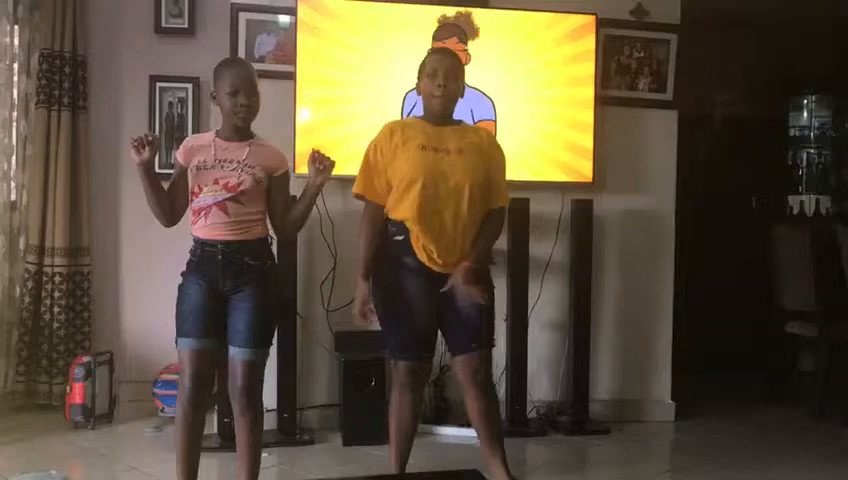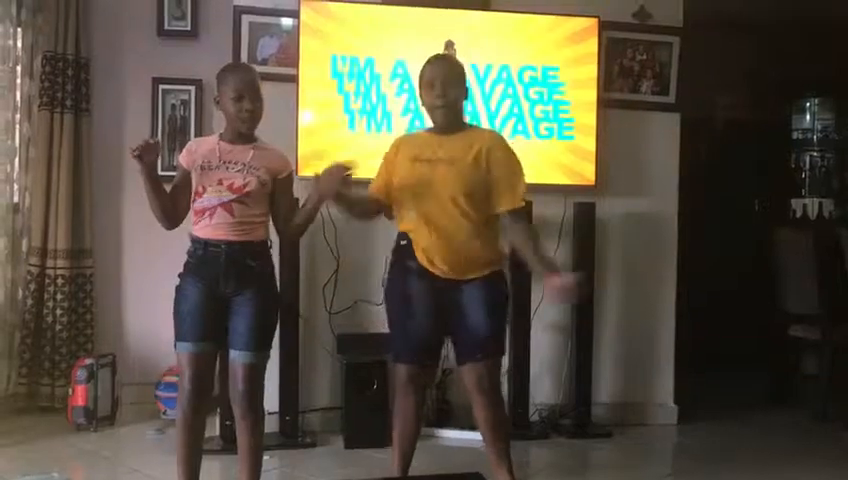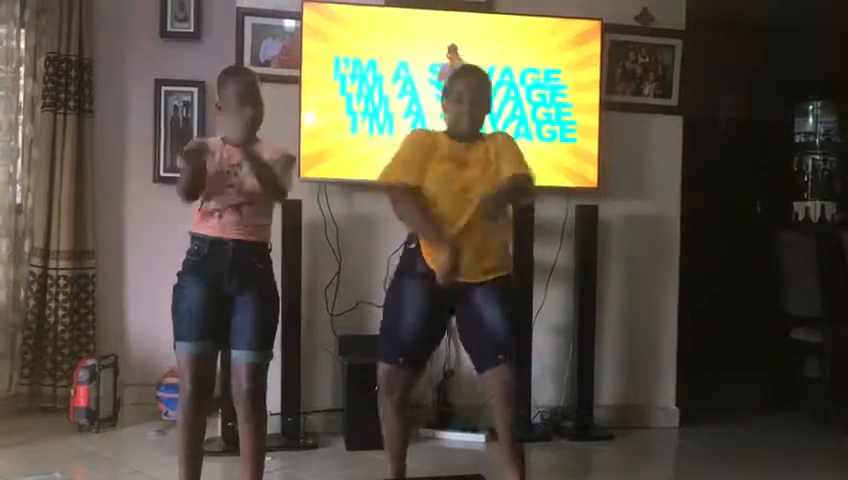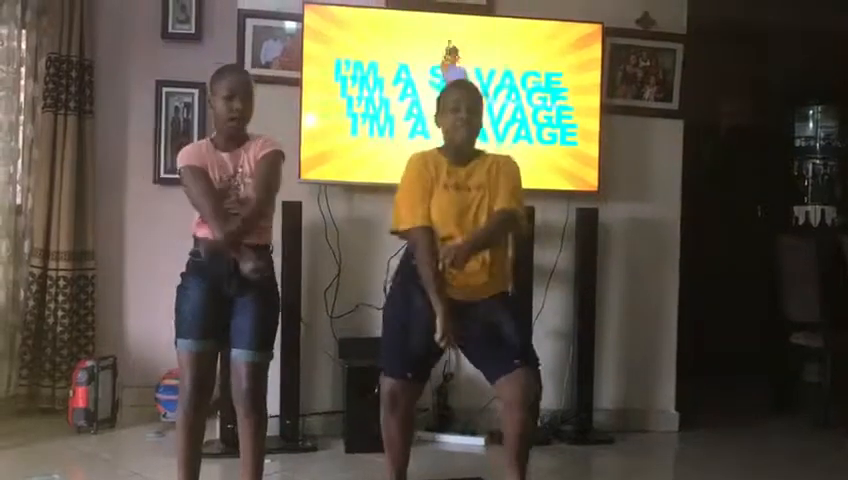
dt=0.3s
person 1, frame 1
left shoulder: (483, 142)
right shoulder: (394, 136)
left elbow: (494, 213)
right elbow: (373, 211)
left wrist: (471, 266)
right wrist: (364, 279)
left hip: (466, 271)
right hip: (406, 265)
left knee: (475, 371)
right knee: (408, 370)
person 1, frame 2
left shoulder: (490, 145)
right shoulder: (403, 148)
left elbow: (510, 216)
right elbow: (376, 205)
left wrist: (547, 269)
right wrist: (339, 194)
left hip: (478, 276)
right hip: (416, 270)
left knee: (482, 379)
right knee: (409, 376)
person 1, frame 3
left shoulder: (501, 145)
right shoulder: (421, 142)
left elbow: (522, 185)
right elbow: (399, 194)
left wrist: (495, 198)
right wrist: (439, 245)
left hip: (487, 278)
right hip: (423, 272)
left knee: (505, 381)
right knee: (391, 378)
person 1, frame 4
left shoulder: (502, 166)
right shoulder: (421, 165)
left elbow: (506, 221)
right elbow: (420, 240)
left wrist: (468, 246)
right wrist: (440, 308)
left hip: (487, 294)
right hip: (422, 289)
left knee: (525, 387)
right knee: (395, 391)
person 2, frame 1
left shoulder: (271, 157)
right shoulder: (192, 148)
left elbow: (285, 227)
right elbow: (168, 216)
left wrist: (314, 186)
right wrist: (145, 167)
left hip: (252, 269)
right hip: (202, 267)
left knee: (245, 387)
right knee: (192, 385)
person 2, frame 2
left shoulder: (275, 161)
right shoulder: (195, 151)
left elbow: (288, 229)
right elbow: (169, 218)
left wrist: (320, 193)
right wrist: (147, 171)
left hip: (252, 271)
right hip: (200, 268)
left knee: (246, 389)
right knee: (192, 387)
person 2, frame 3
left shoulder: (274, 153)
right shoulder: (204, 147)
left elbow: (276, 190)
right elbow: (187, 191)
left wrist: (247, 149)
right wrist: (192, 162)
left hip: (253, 267)
right hip: (202, 265)
left knee: (249, 389)
right knee: (193, 387)
person 2, frame 4
left shoulder: (266, 149)
right shoulder: (194, 155)
left elbow: (261, 204)
right elbow: (210, 209)
left wrist: (226, 238)
right wrist: (240, 252)
left hip: (254, 270)
right hip: (204, 270)
left knee: (249, 389)
right knee: (193, 386)
